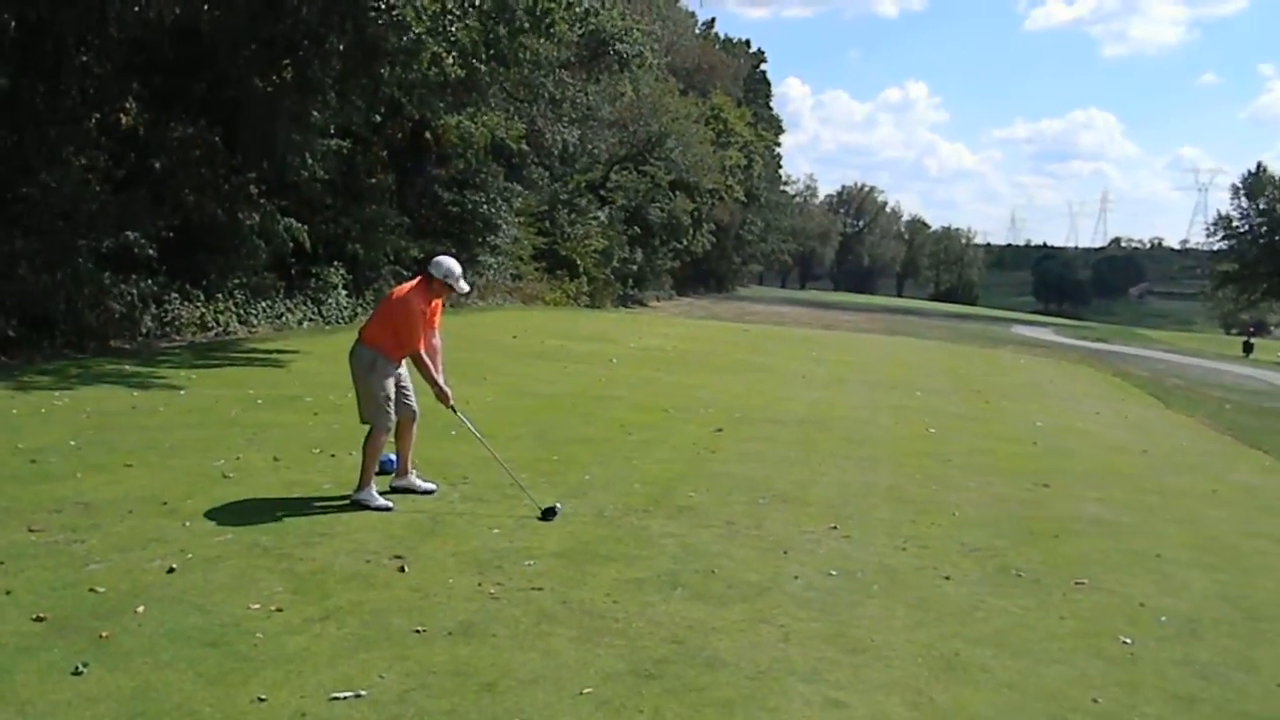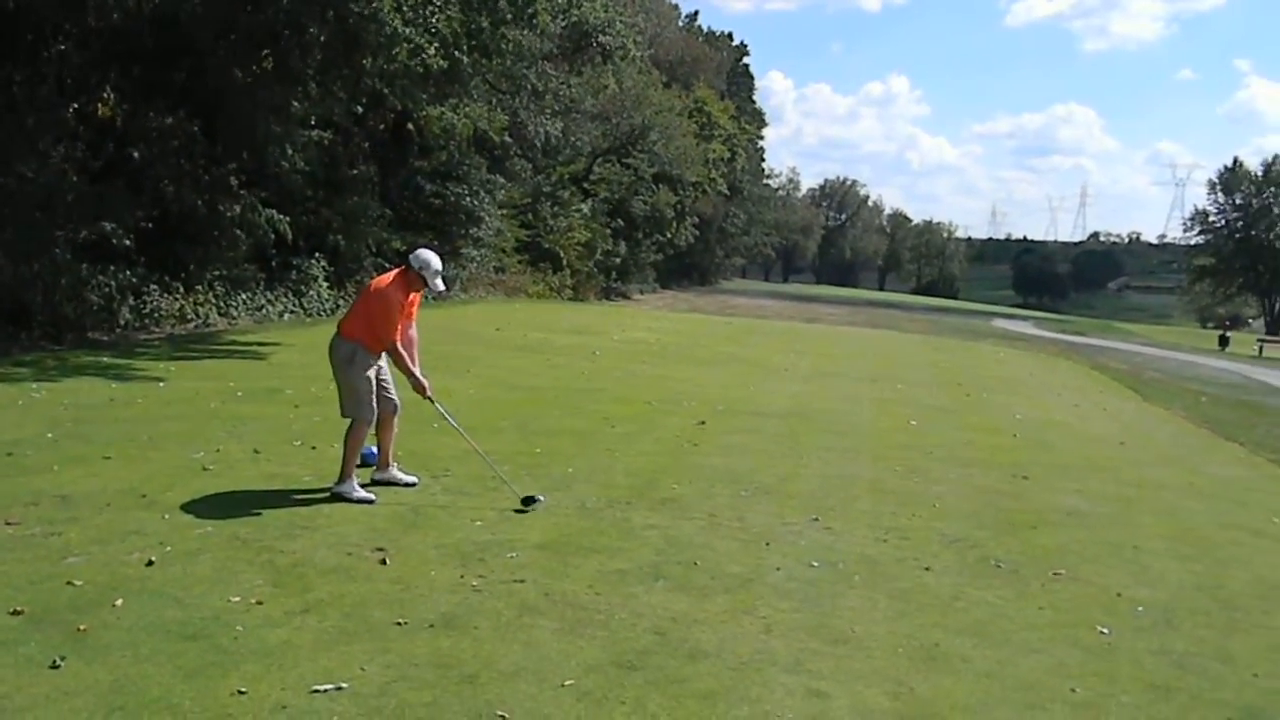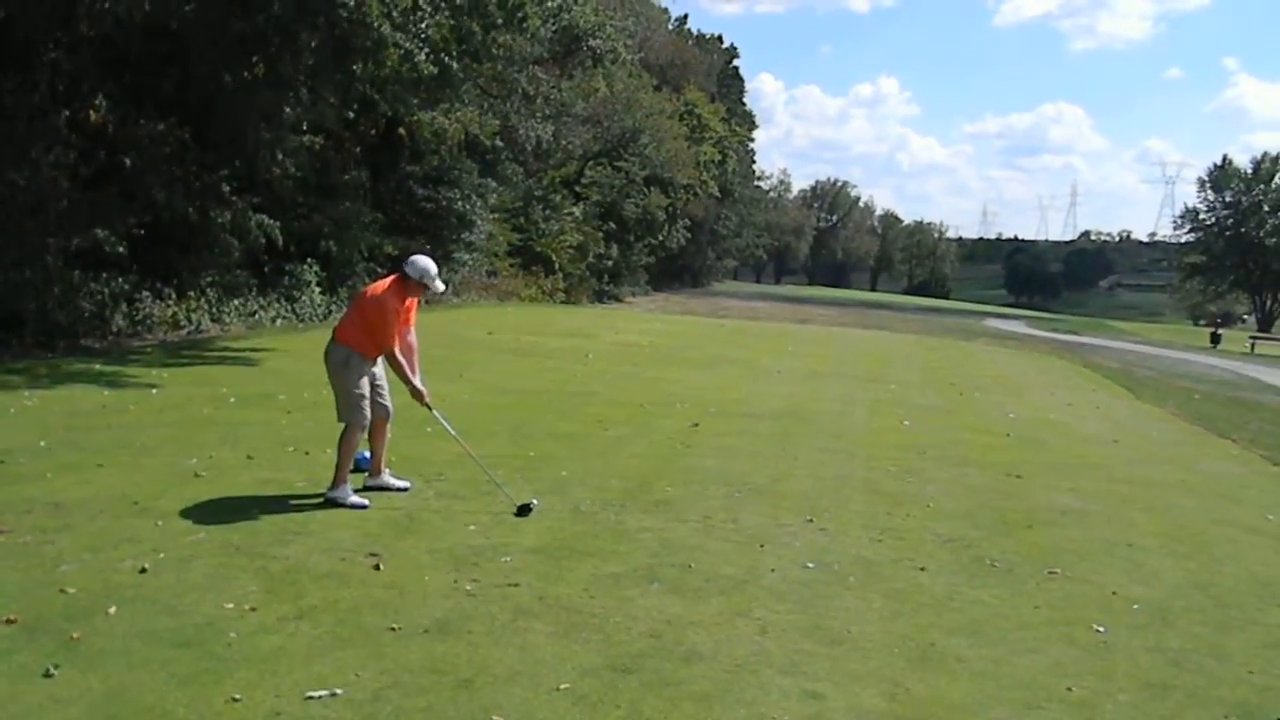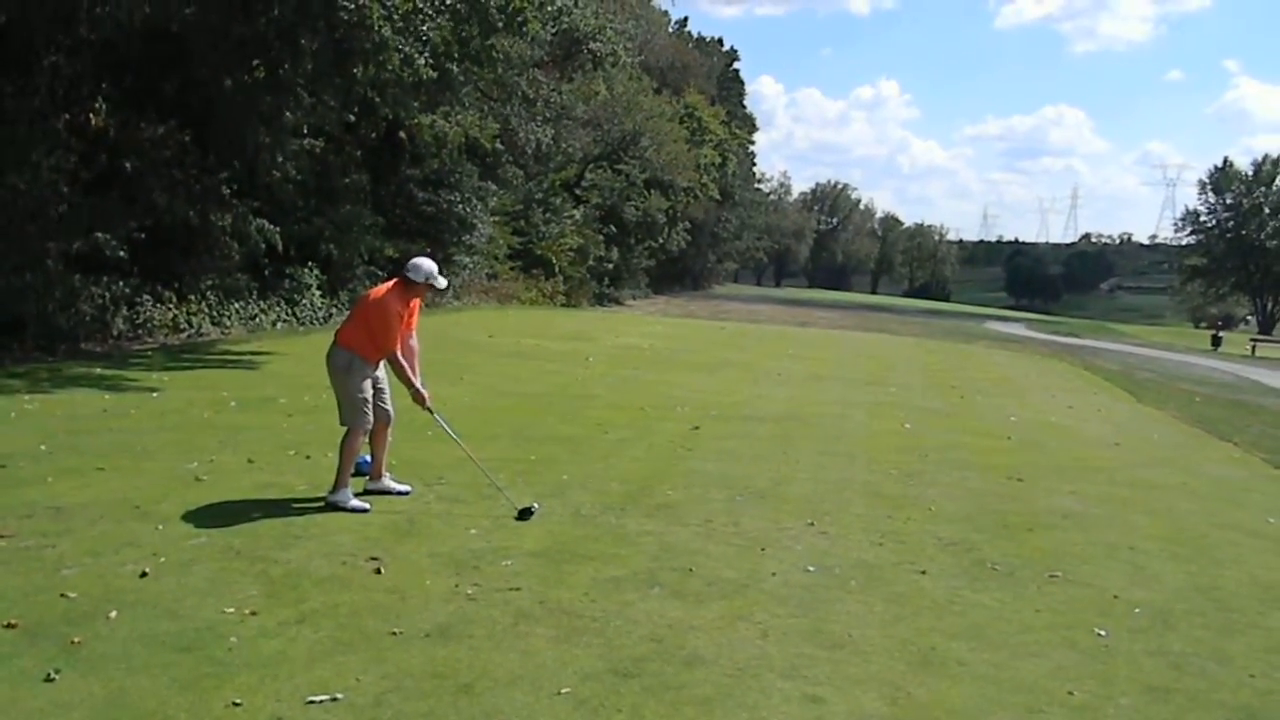
dt=0.5s
person 1, frame 1
left shoulder: (434, 297)
right shoulder: (410, 301)
left elbow: (432, 338)
right elbow: (417, 353)
left wrist: (440, 379)
right wrist: (437, 387)
left hip: (393, 358)
right hip: (372, 358)
left knee: (408, 414)
right knee: (384, 422)
left ankle: (403, 475)
right ankle: (364, 490)
person 1, frame 2
left shoulder: (413, 288)
right shoulder: (388, 293)
left elbow: (409, 329)
right elbow: (393, 346)
left wrist: (417, 370)
right wrist: (414, 378)
left hip: (373, 351)
right hip: (352, 350)
left knee: (389, 407)
right knee: (365, 415)
left ankle: (385, 468)
right ankle: (345, 482)
person 1, frame 3
left shoulder: (409, 294)
right shoulder: (384, 299)
left elbow: (408, 335)
right elbow: (392, 352)
left wrist: (416, 377)
right wrist: (412, 385)
left hip: (369, 355)
right hip: (347, 356)
left knee: (382, 413)
right knee: (359, 420)
left ankle: (377, 474)
right ankle: (338, 487)
person 1, frame 4
left shoulder: (412, 297)
right shoulder: (387, 303)
left elbow: (409, 339)
right elbow: (394, 355)
left wrist: (417, 381)
right wrist: (414, 389)
left hip: (370, 359)
right hip: (349, 359)
left knee: (383, 418)
right knee: (361, 423)
left ankle: (377, 478)
right ankle: (339, 491)
